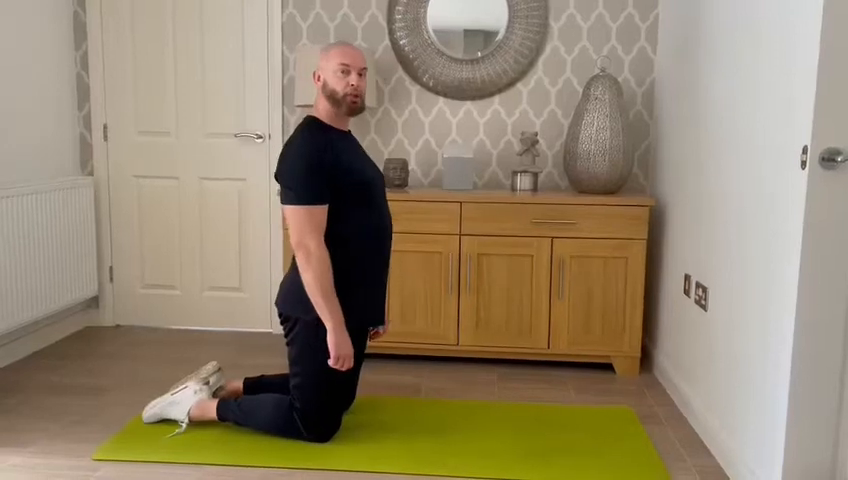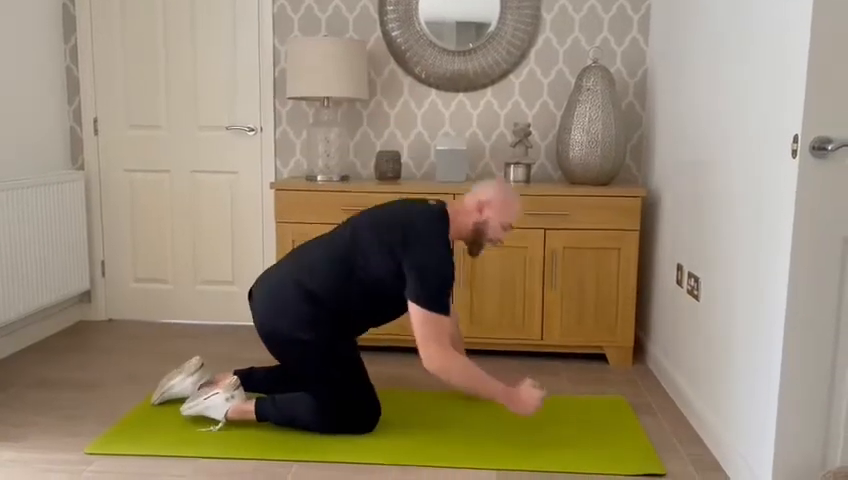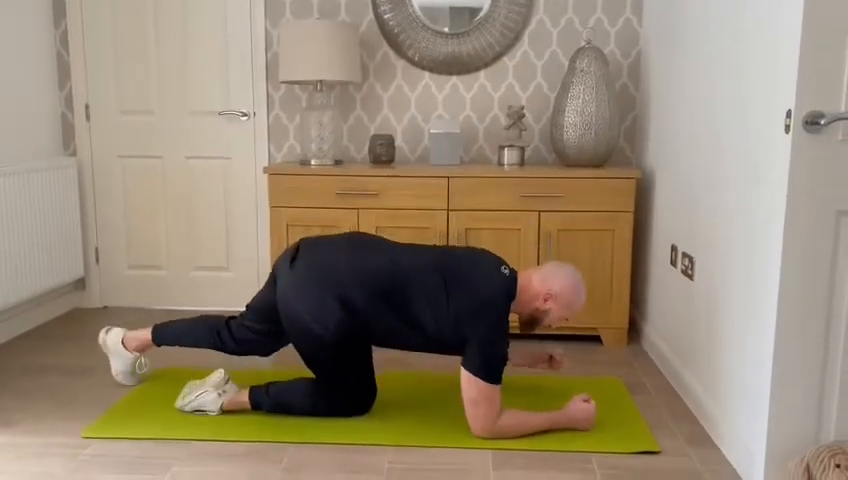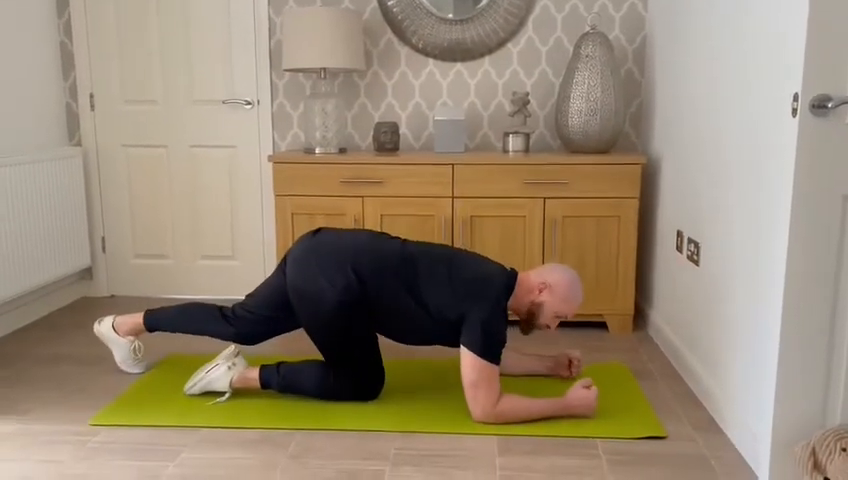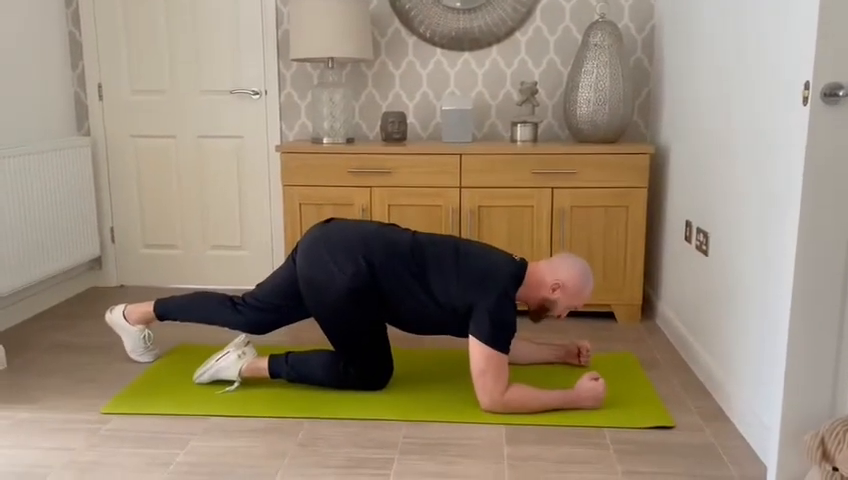
dt=1s
person 1, frame 1
left shoulder: (346, 142)
right shoulder: (308, 149)
right elbow: (307, 245)
left wrist: (369, 309)
right wrist: (335, 327)
left hip: (350, 305)
right hip: (320, 309)
left knee: (336, 399)
right knee: (316, 422)
left ankle: (225, 386)
right ankle: (199, 405)
person 1, frame 2
left shoulder: (427, 218)
right shoulder: (431, 248)
left elbow: (439, 313)
right elbow: (435, 354)
left wrist: (470, 368)
right wrist: (509, 396)
left hip: (281, 299)
right hip: (295, 317)
left knee: (331, 385)
right knee: (359, 414)
left ankle: (210, 382)
right ankle: (231, 405)
person 1, frame 3
left shoulder: (493, 270)
right shoulder: (491, 315)
right elbow: (485, 424)
left wrist: (526, 358)
right wrist: (566, 418)
left hip: (310, 259)
right hip: (321, 300)
left knee: (246, 335)
right knee: (353, 398)
left ankle: (129, 341)
right ankle: (232, 398)
person 1, frame 4
left shoulder: (494, 283)
right shoulder: (489, 302)
left elbow: (487, 358)
right elbow: (485, 407)
left wrist: (551, 364)
right wrist: (566, 404)
left hip: (319, 256)
right hip: (330, 278)
left knee: (239, 323)
right knee: (362, 383)
left ankle: (123, 325)
right ankle: (243, 376)
person 1, frame 5
left shoulder: (504, 273)
right shoulder: (498, 293)
left elbow: (495, 347)
right elbow: (493, 396)
left wrist: (561, 353)
right wrist: (575, 397)
left hip: (329, 246)
right hip: (341, 268)
left knee: (250, 313)
right knee: (371, 373)
left ankle: (136, 314)
right ankle: (252, 365)
